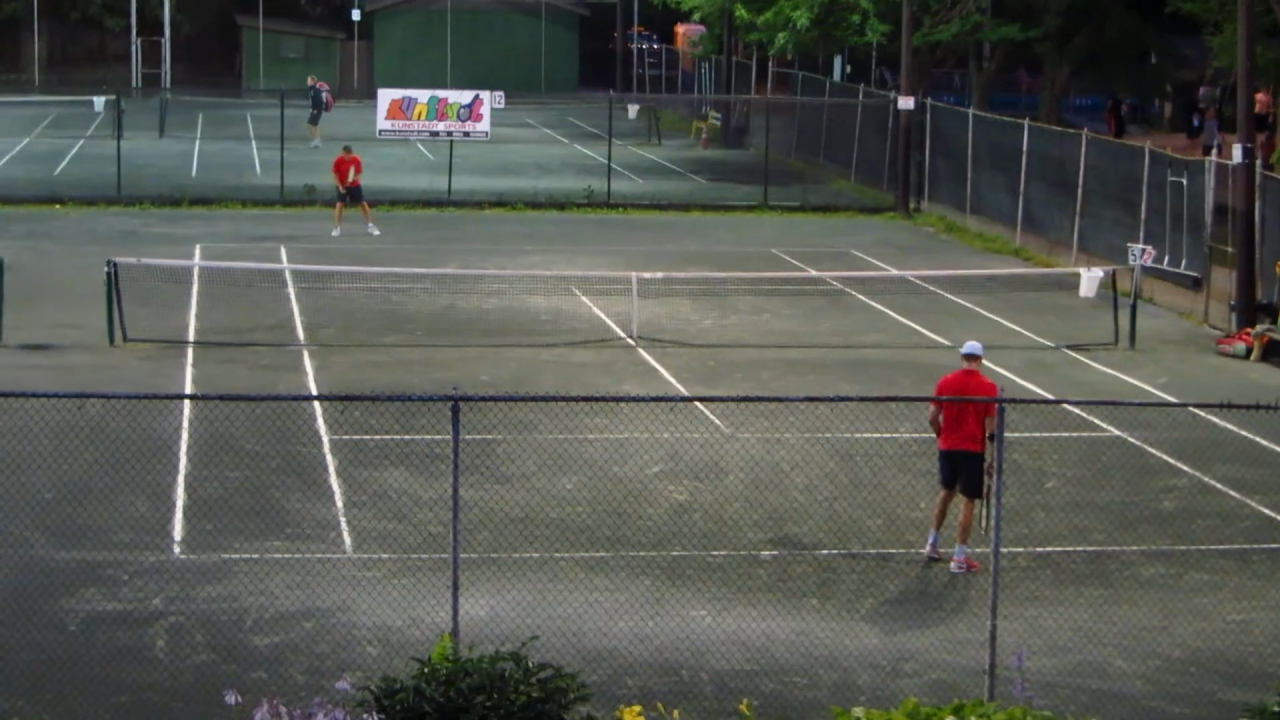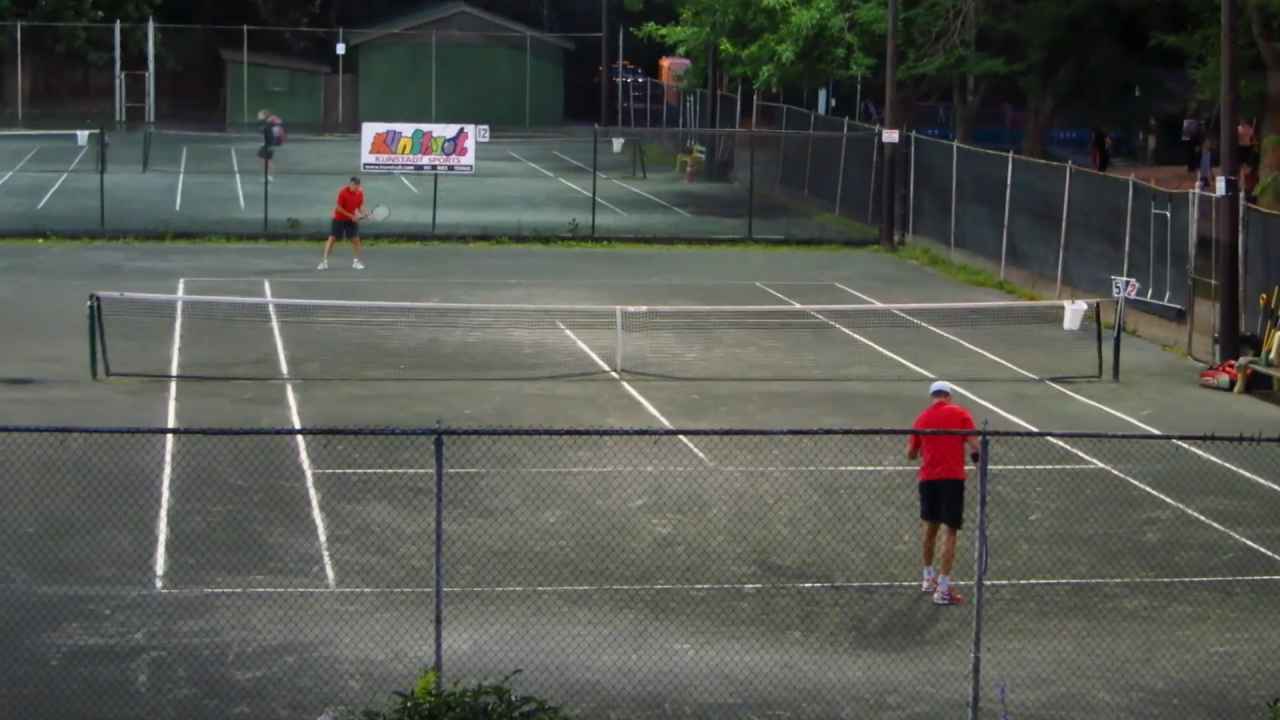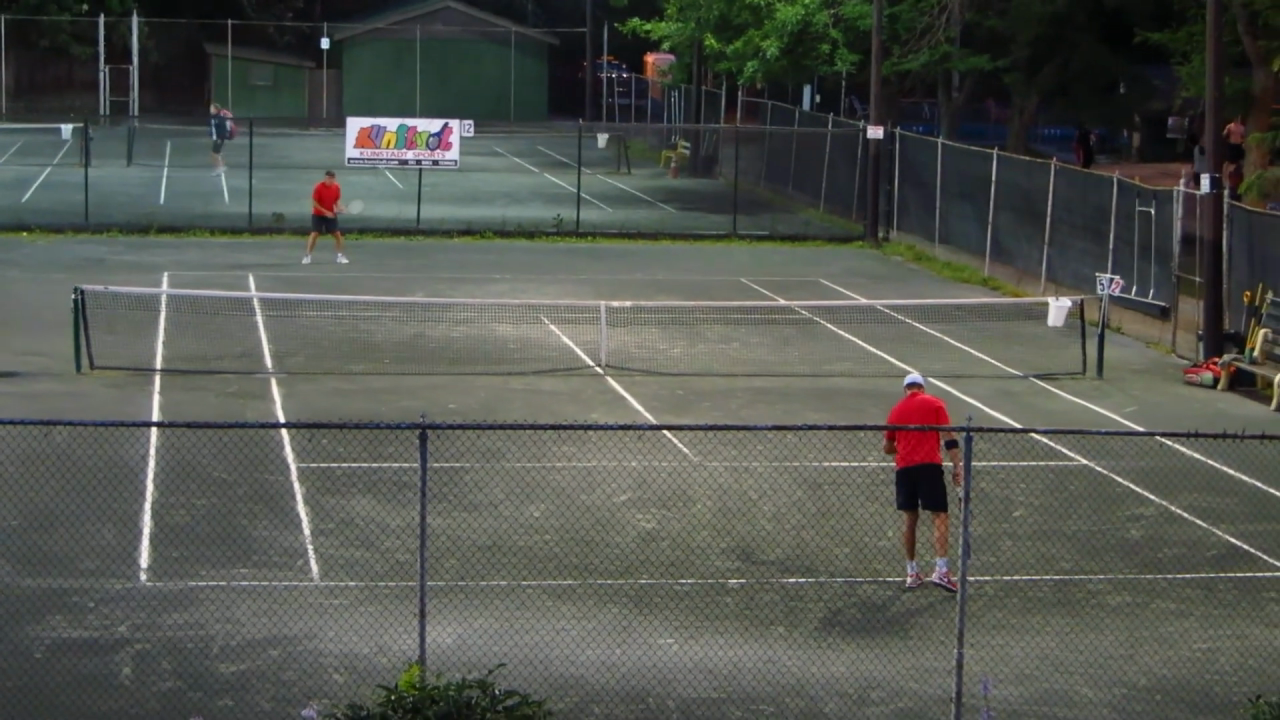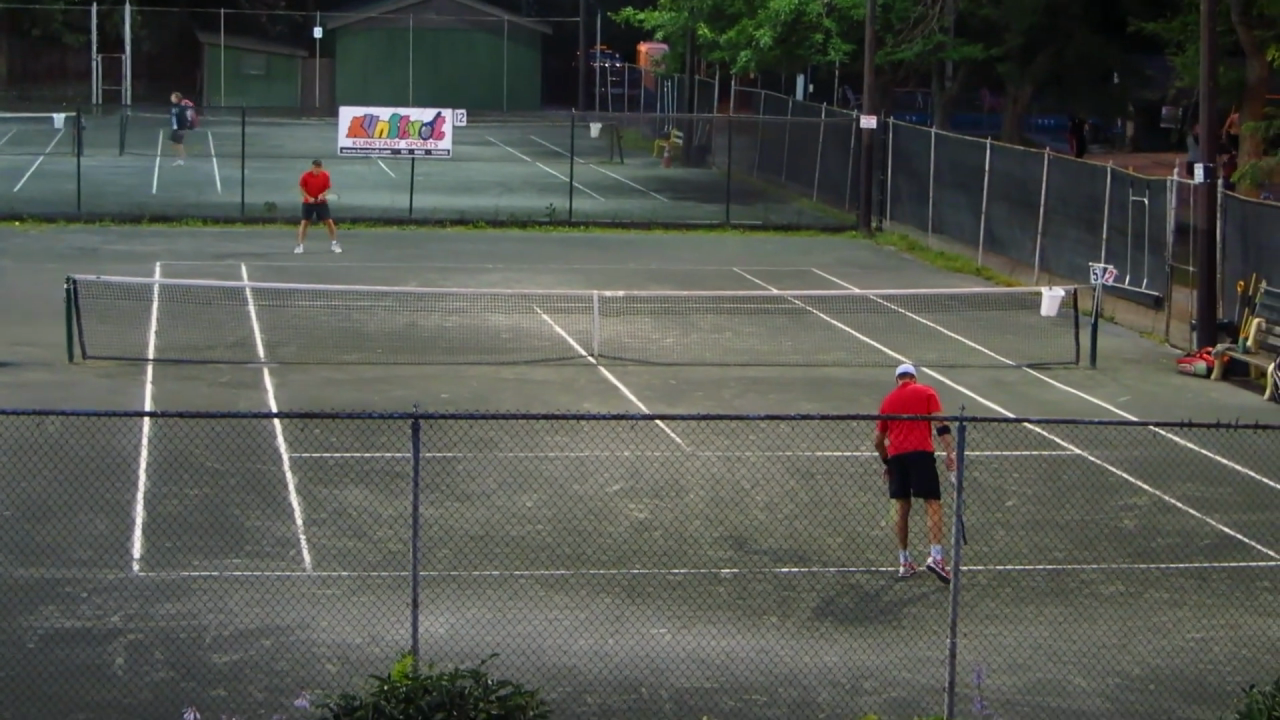
dt=0.5s
person 1, frame 1
left shoulder: (945, 382)
right shoulder: (988, 387)
left elbow: (933, 418)
right elbow: (991, 427)
left hip: (947, 448)
right hip: (972, 451)
left knee: (946, 493)
right knee: (968, 502)
left ankle: (932, 544)
right ankle: (959, 558)
person 1, frame 2
left shoulder: (922, 418)
right shoulder: (961, 413)
left elbow: (911, 454)
right elbow: (974, 448)
left hip: (927, 478)
right hip: (952, 478)
left knee: (930, 528)
right knee: (950, 532)
left ankle: (929, 578)
right ankle: (943, 589)
person 1, frame 3
left shoulder: (896, 410)
right shoulder: (934, 403)
left elbow: (887, 448)
right elbow: (948, 437)
right wrist: (957, 467)
left hip: (904, 468)
right hip: (929, 465)
left knee: (910, 519)
right knee: (940, 516)
left ankle: (912, 572)
right ankle: (941, 570)
person 1, frame 4
left shoulder: (888, 400)
right shoulder: (926, 392)
left elbow: (878, 440)
right elbow: (940, 424)
left wrist: (887, 463)
right wrist: (950, 452)
left hip: (896, 456)
right hip: (921, 453)
left knee: (902, 508)
right knee: (932, 504)
left ankle: (904, 562)
right ankle: (935, 556)
